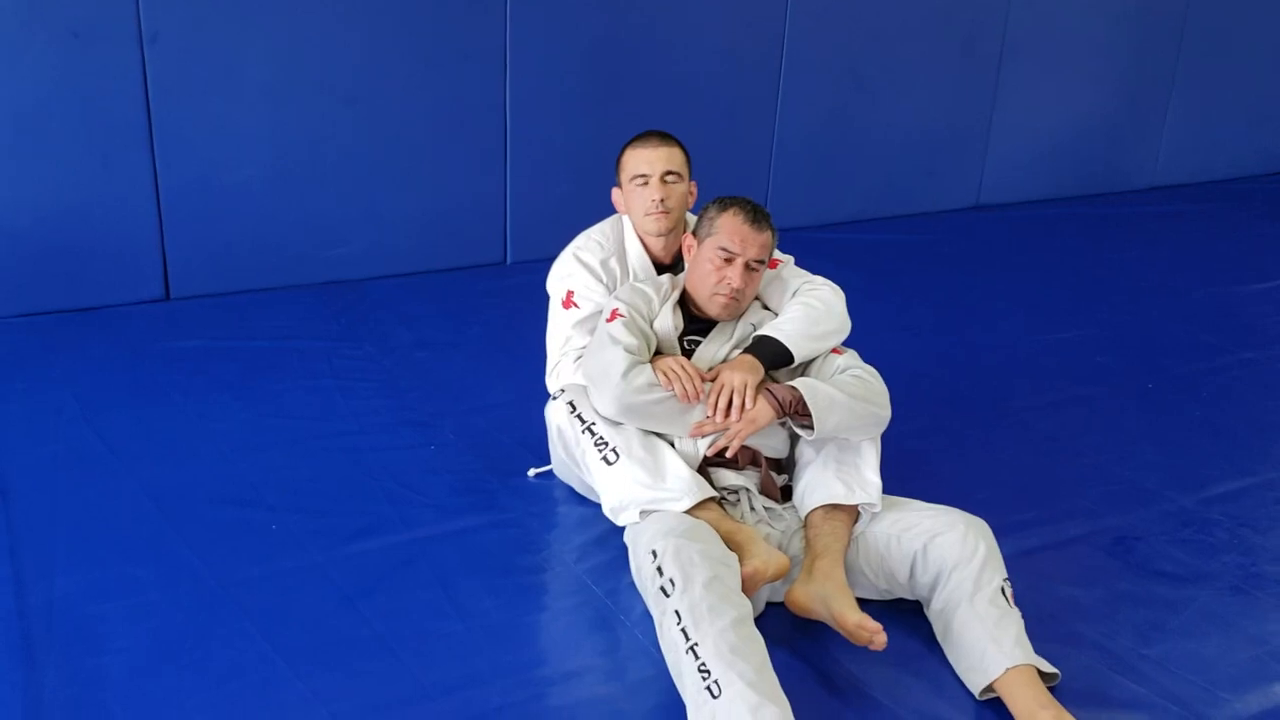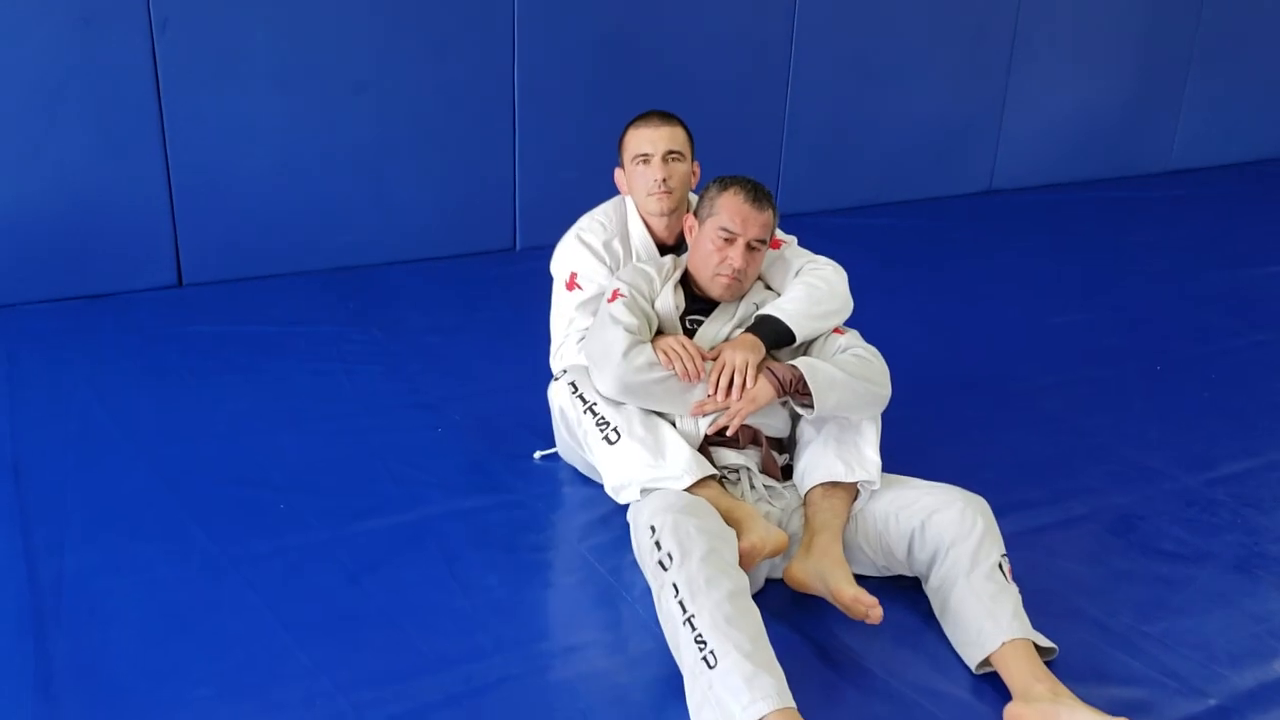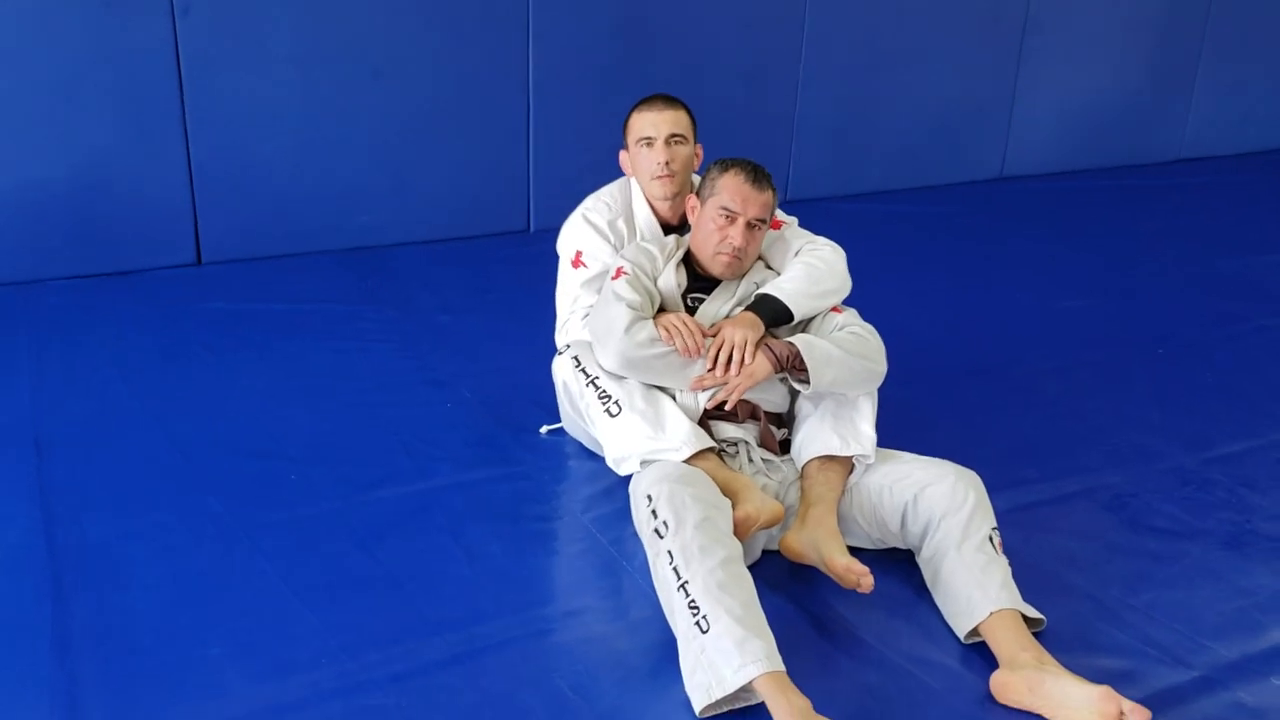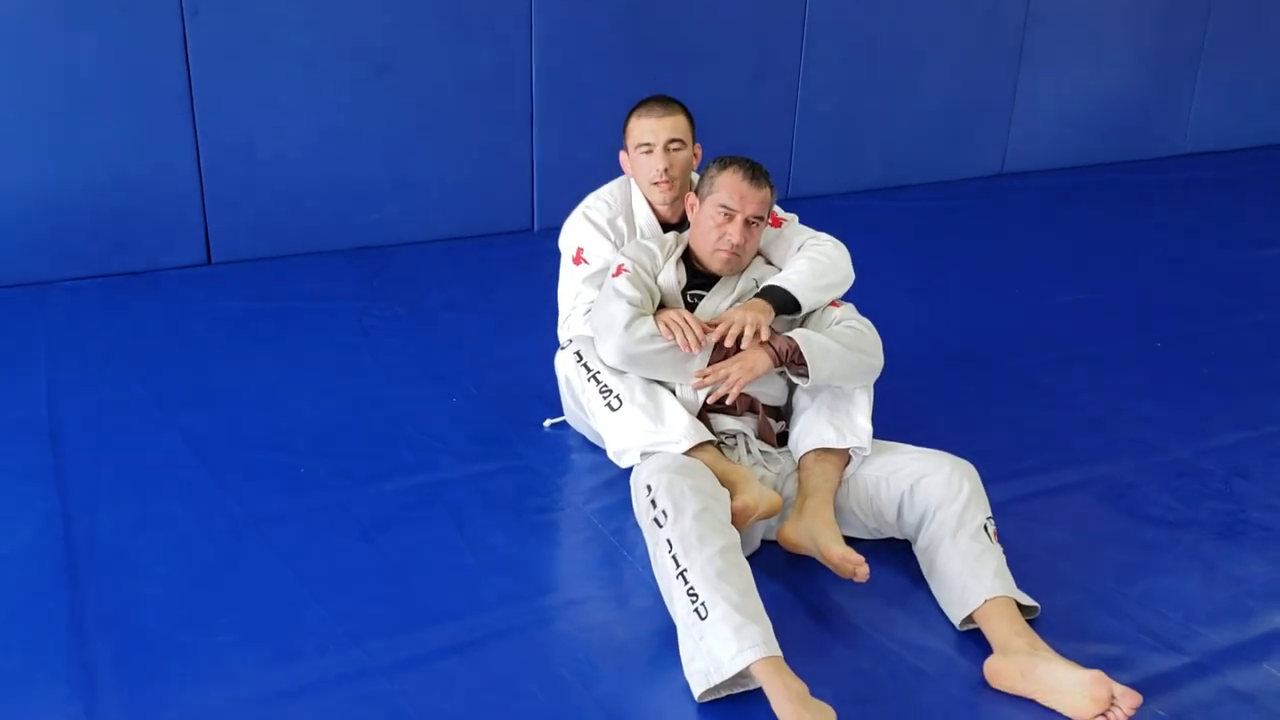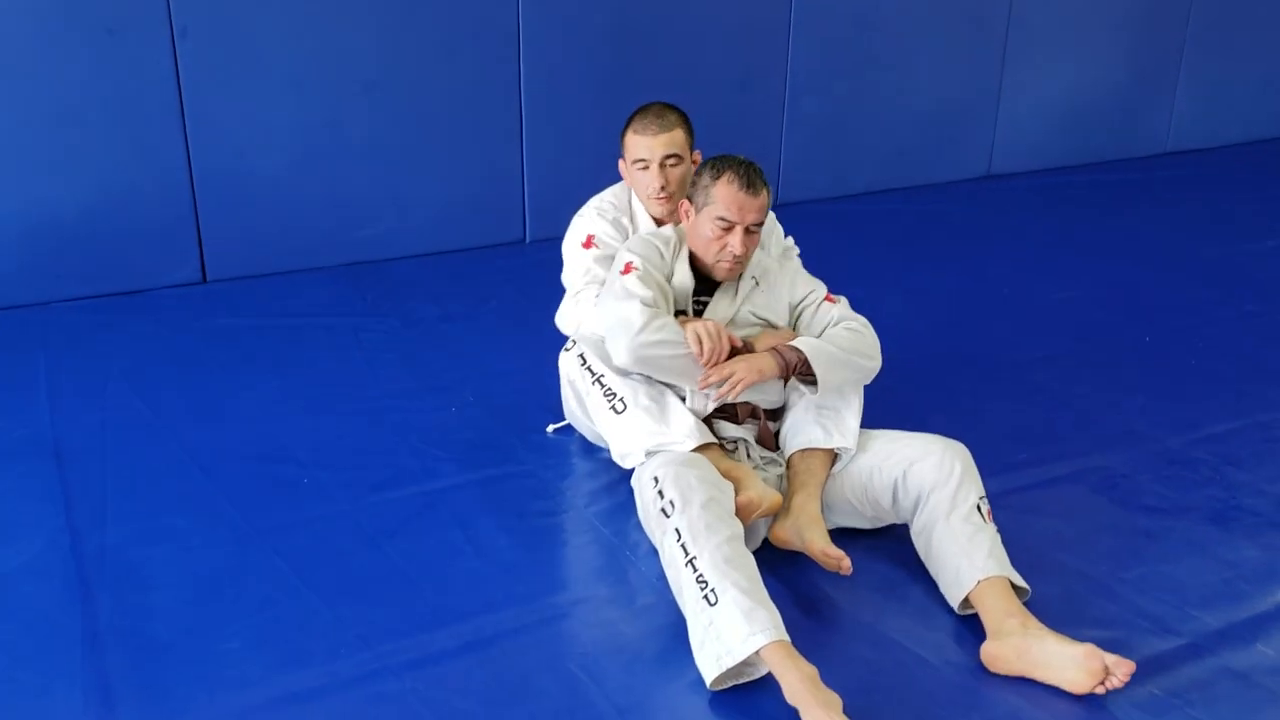
dt=0.4s
person 1, frame 1
right shoulder: (639, 305)
left elbow: (871, 400)
right elbow: (615, 389)
left wrist: (780, 400)
right wrist: (733, 412)
left hip: (788, 513)
right hip: (688, 517)
left knee: (955, 536)
right knee: (675, 551)
person 1, frame 2
left shoulder: (778, 309)
right shoulder: (641, 286)
left elbow: (871, 378)
right elbow: (615, 368)
left wrist: (780, 379)
right wrist: (729, 398)
left hip: (791, 491)
right hip: (692, 495)
left knee: (953, 512)
right knee: (672, 528)
person 1, frame 3
right shoulder: (645, 265)
left elbow: (867, 356)
right elbow: (618, 344)
left wrist: (778, 356)
left hip: (789, 466)
right hip: (695, 470)
left knee: (947, 487)
right knee: (668, 495)
left ankle: (1025, 663)
person 1, frame 4
left shoulder: (780, 283)
right shoulder: (645, 262)
left elbow: (864, 349)
right elbow: (620, 340)
left wrist: (777, 350)
right wrist: (725, 354)
left hip: (790, 457)
right hip: (696, 461)
left knee: (944, 478)
right knee: (666, 485)
left ankle: (1019, 650)
person 1, frame 5
left shoulder: (779, 278)
right shoulder: (647, 257)
left elbow: (861, 348)
right elbow: (630, 341)
left wrist: (778, 359)
right wrist: (731, 356)
left hip: (791, 454)
right hip: (697, 463)
left knee: (938, 460)
right knee: (672, 482)
left ankle: (1012, 630)
person 2, frame 1
right shoulder: (588, 259)
left elbow: (825, 302)
right elbow: (566, 369)
left wrist: (756, 357)
right wrist: (643, 366)
left hip: (715, 426)
right hip: (624, 435)
right knee: (572, 408)
right ankle: (740, 539)
person 2, frame 2
right shoulder: (592, 241)
left elbow: (827, 281)
right elbow: (570, 348)
left wrist: (757, 336)
right wrist: (645, 346)
left hip: (719, 405)
right hip: (632, 412)
right knee: (573, 386)
right ankle: (739, 518)
person 2, frame 3
right shoulder: (597, 220)
left elbow: (827, 264)
right elbow: (575, 327)
left wrist: (756, 316)
right wrist: (646, 322)
left hip: (721, 382)
right hip: (638, 395)
right knee: (577, 363)
left ankle: (818, 522)
right ankle: (739, 489)
person 2, frame 4
right shoulder: (597, 219)
left elbow: (831, 257)
right elbow: (579, 321)
left wrist: (767, 302)
right wrist: (648, 319)
right hip: (638, 385)
right knee: (579, 355)
left ankle: (814, 510)
right ankle: (736, 480)
person 2, frame 5
right shoulder: (601, 220)
right elbow: (583, 309)
right wrist: (675, 325)
right hip: (640, 389)
right knee: (584, 357)
left ankle: (802, 508)
right ankle: (738, 480)
